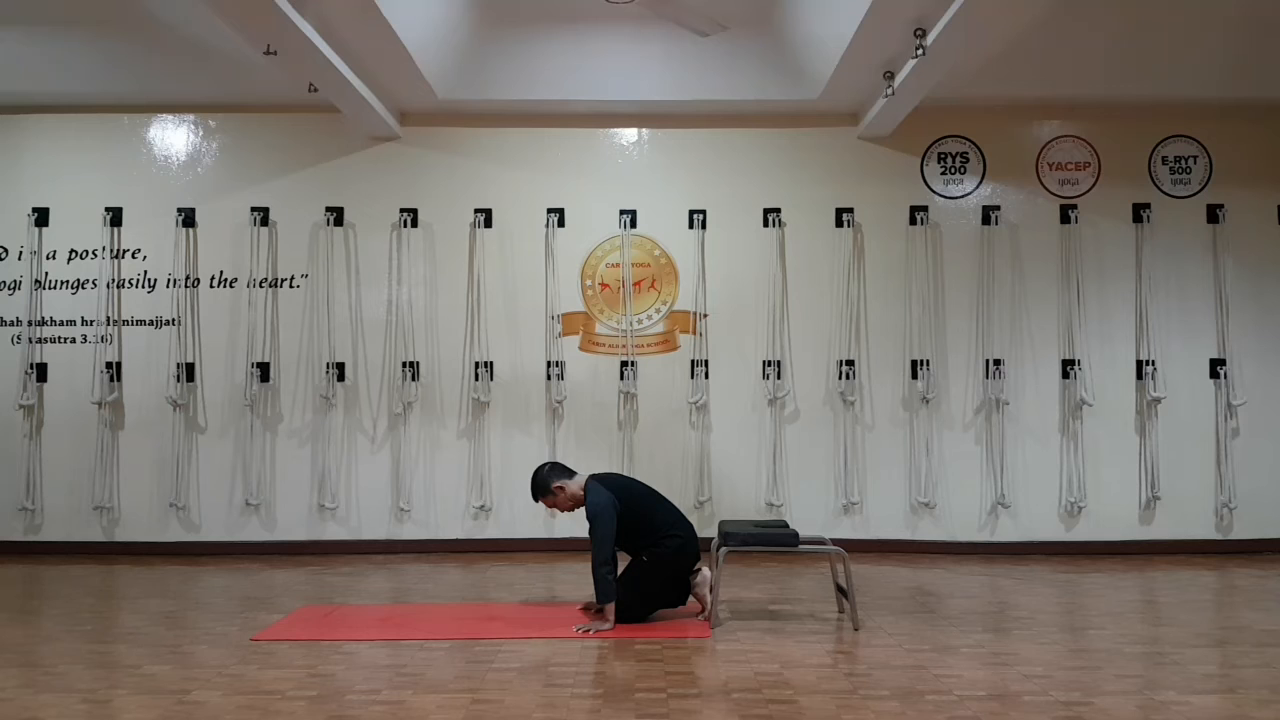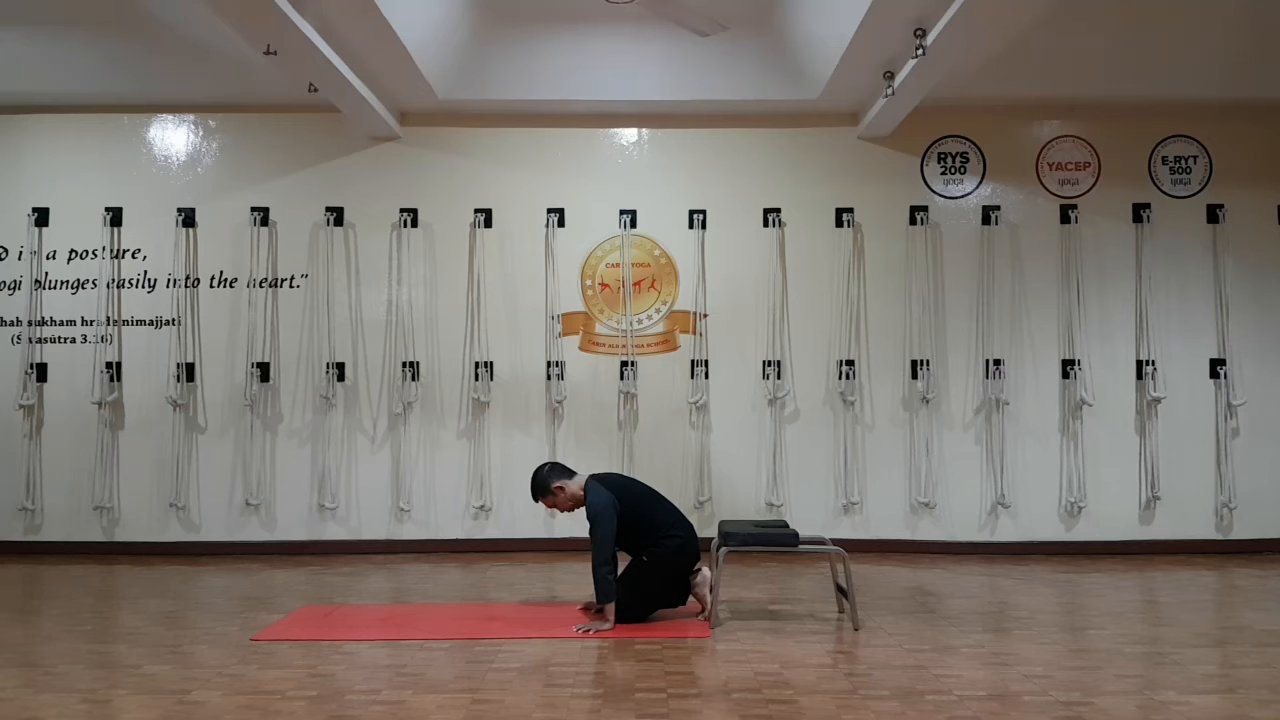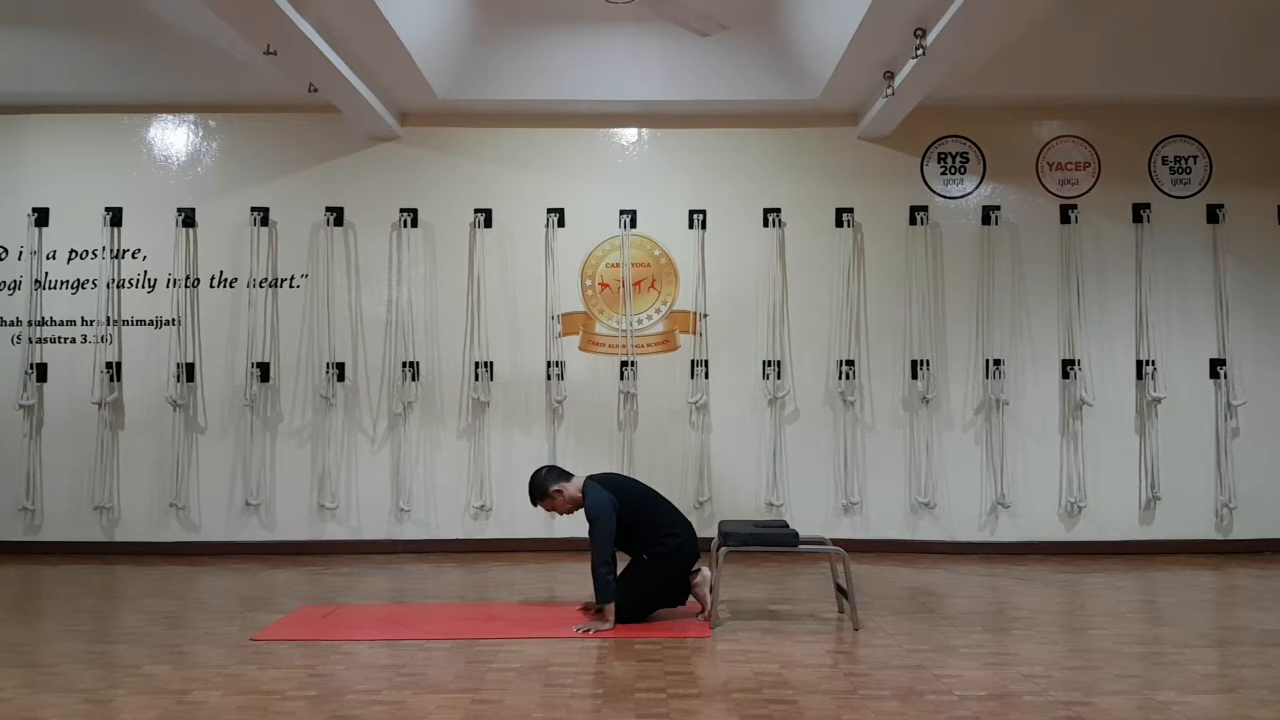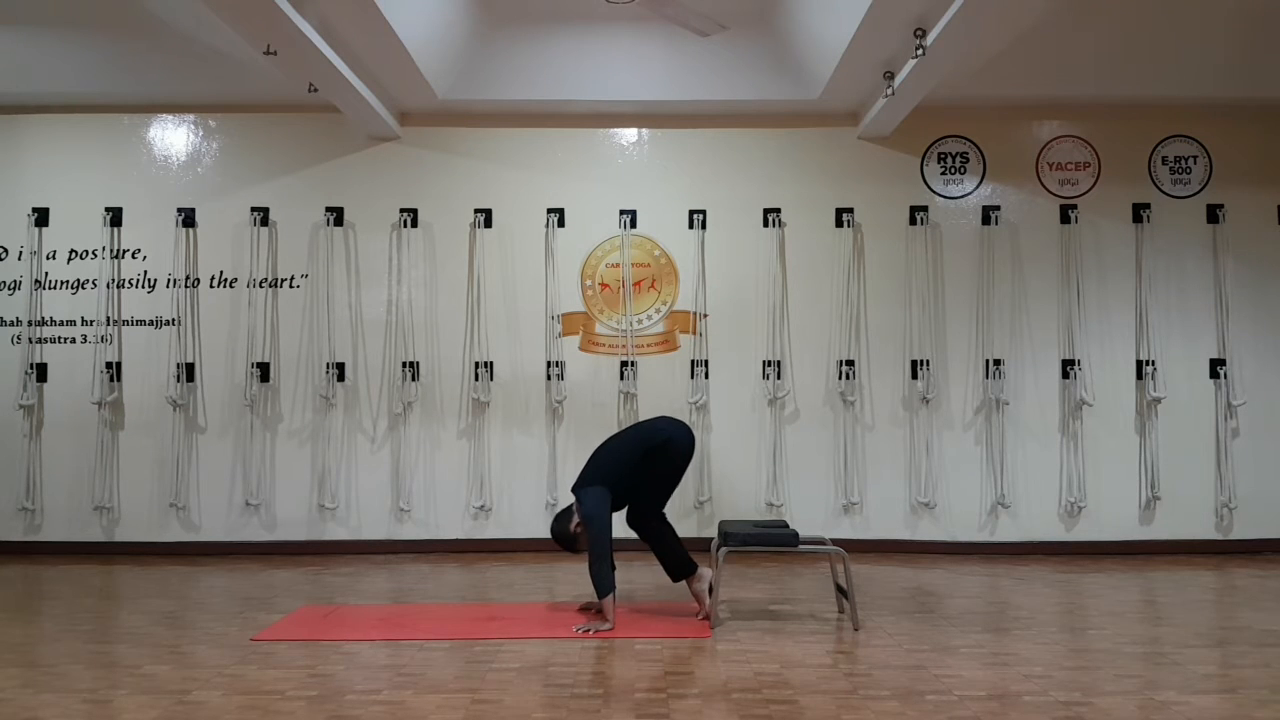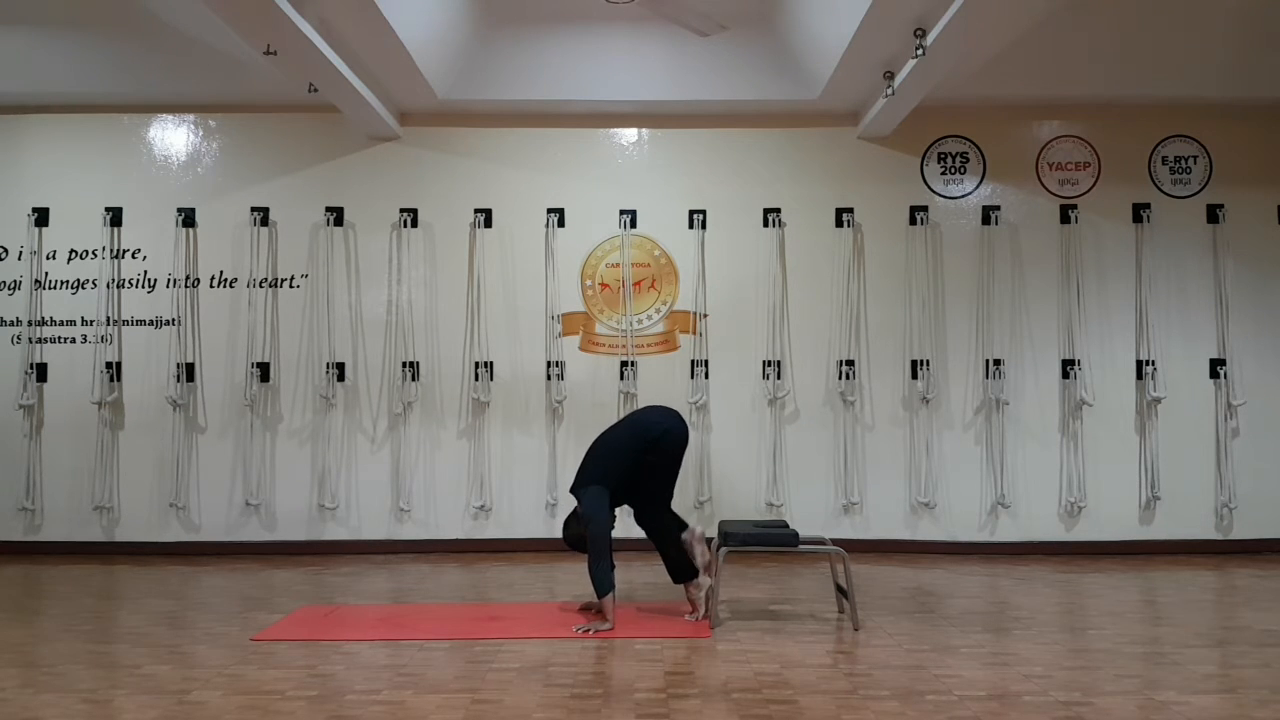
dt=1s
person 1, frame 1
left shoulder: (598, 501)
right shoulder: (599, 488)
left elbow: (602, 558)
right elbow: (606, 550)
left wrist: (608, 619)
right wrist: (605, 600)
left hip: (673, 547)
right hip: (675, 543)
left knee: (623, 610)
right knee: (620, 598)
left ankle: (691, 585)
right ankle: (691, 579)
person 1, frame 2
left shoulder: (599, 501)
right shoulder: (598, 488)
left elbow: (603, 559)
right elbow: (606, 552)
left wrist: (608, 619)
right wrist: (605, 600)
left hip: (673, 547)
right hip: (675, 543)
left knee: (623, 609)
right knee: (621, 598)
left ankle: (691, 585)
right ankle: (692, 579)
person 1, frame 3
left shoulder: (597, 501)
right shoulder: (596, 490)
left elbow: (602, 560)
right elbow: (606, 553)
left wrist: (608, 619)
right wrist: (604, 602)
left hip: (674, 547)
right hip: (673, 542)
left knee: (624, 611)
right knee: (622, 596)
left ankle: (692, 584)
right ankle: (692, 578)
person 1, frame 4
left shoulder: (591, 505)
right shoulder: (591, 498)
left elbow: (599, 558)
right elbow: (602, 553)
left wrist: (608, 619)
right wrist: (605, 603)
left hip: (670, 439)
right hip: (664, 438)
left knee: (644, 519)
right knee: (641, 518)
left ankle: (695, 576)
right ankle: (694, 575)
person 1, frame 5
left shoulder: (592, 505)
right shoulder: (593, 498)
left elbow: (598, 559)
right elbow: (602, 551)
left wrist: (608, 619)
right wrist: (606, 603)
left hip: (662, 430)
right hip: (655, 427)
left knee: (651, 515)
right knee: (638, 498)
left ankle: (694, 583)
right ankle: (689, 536)
